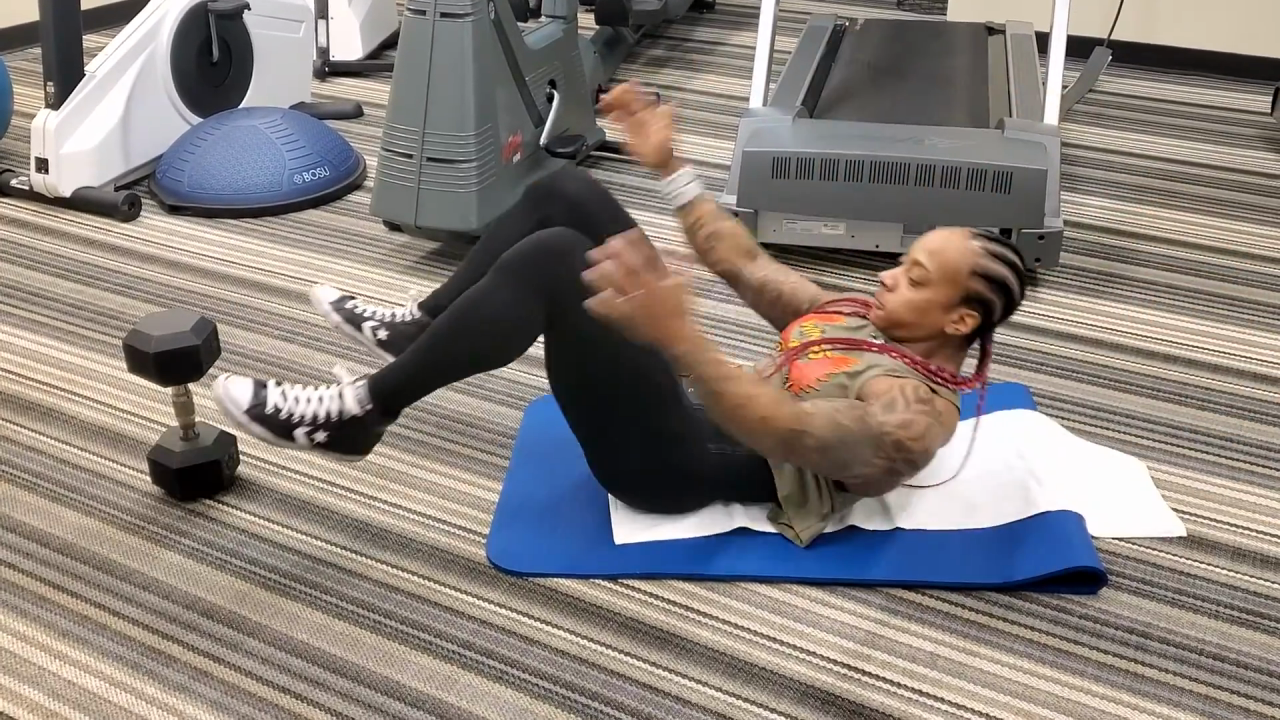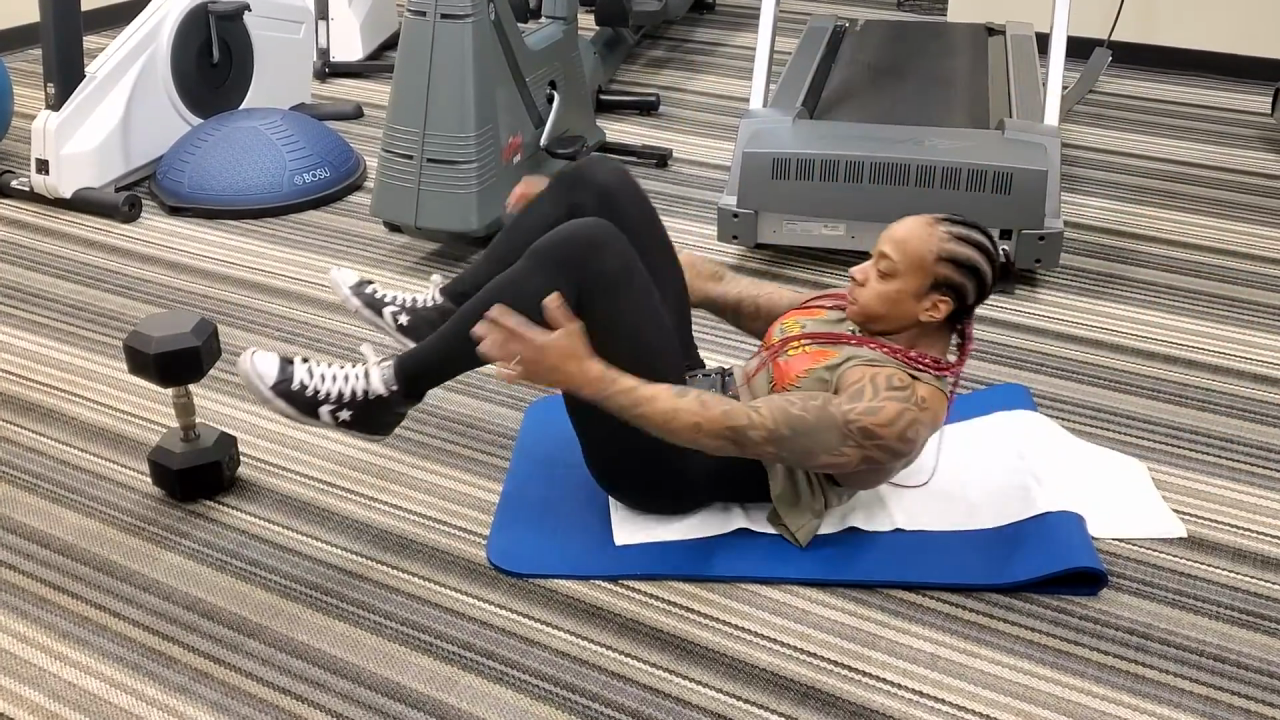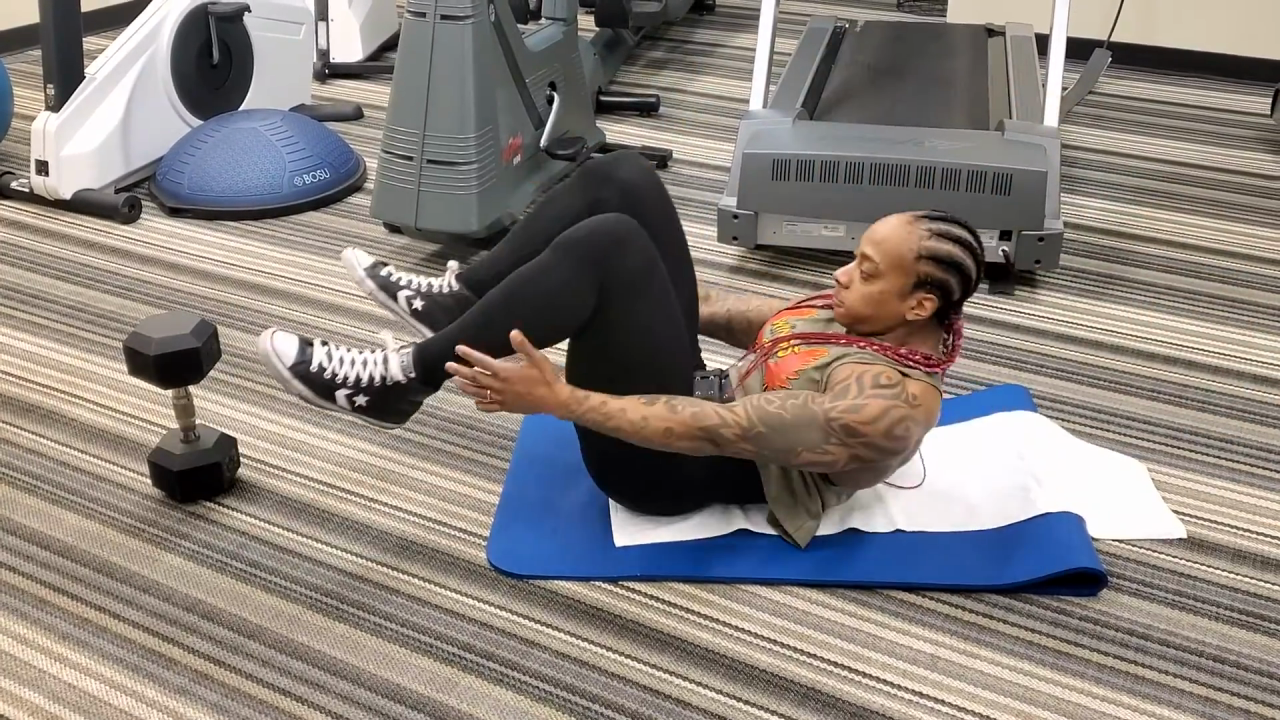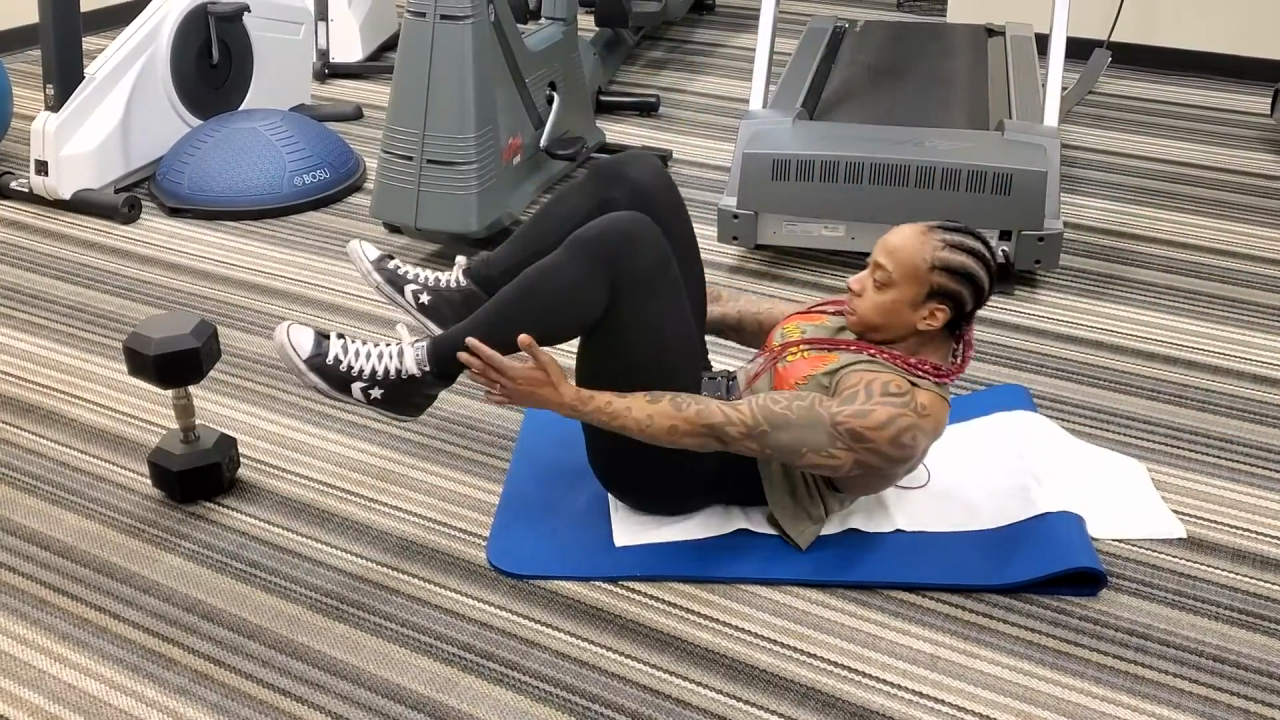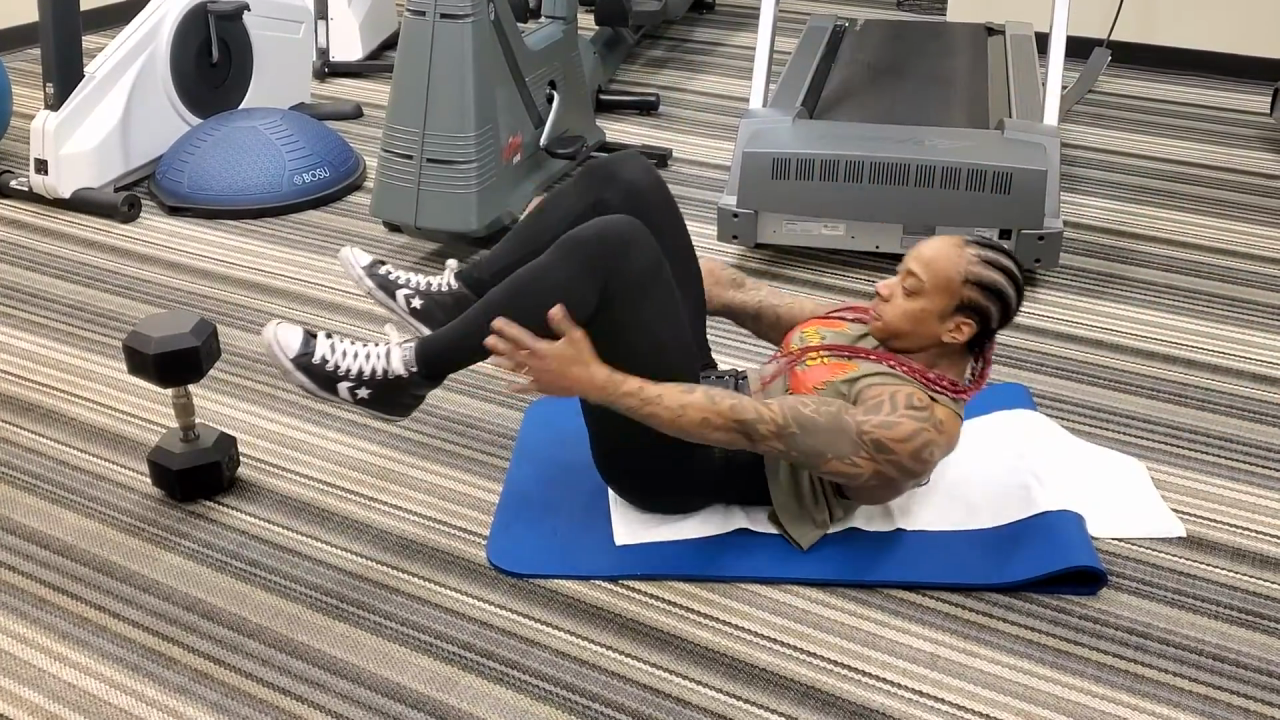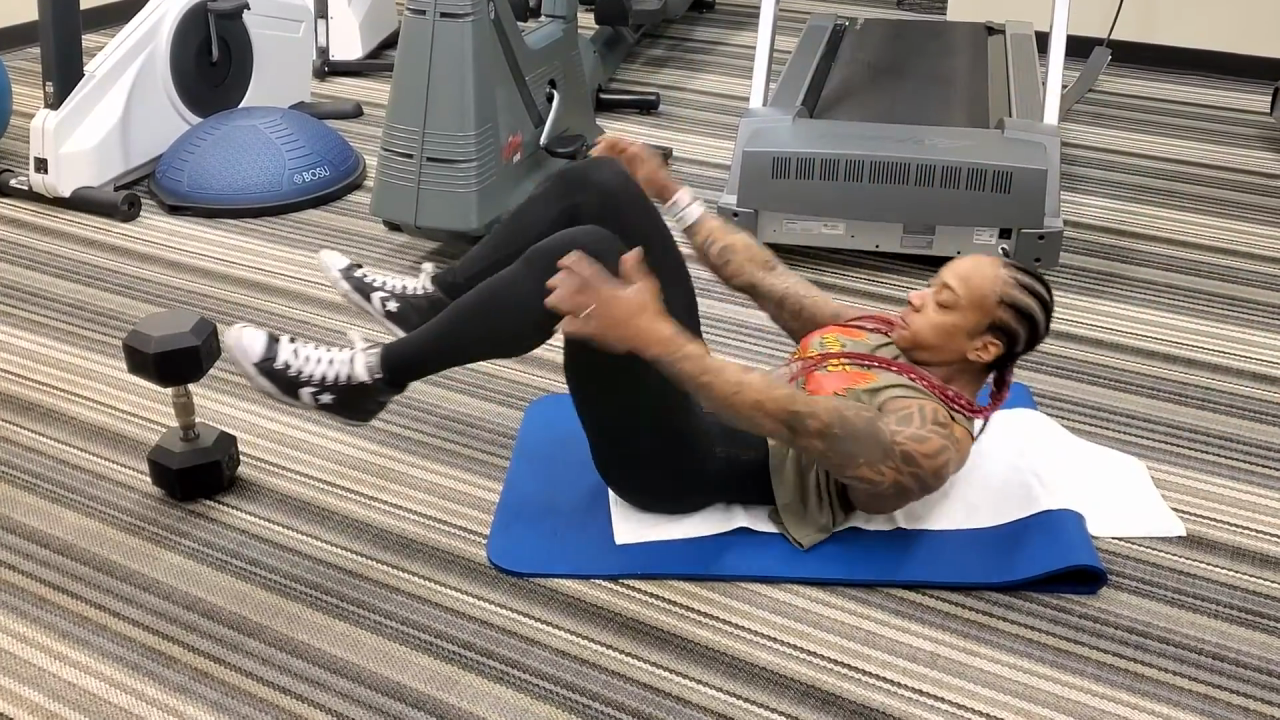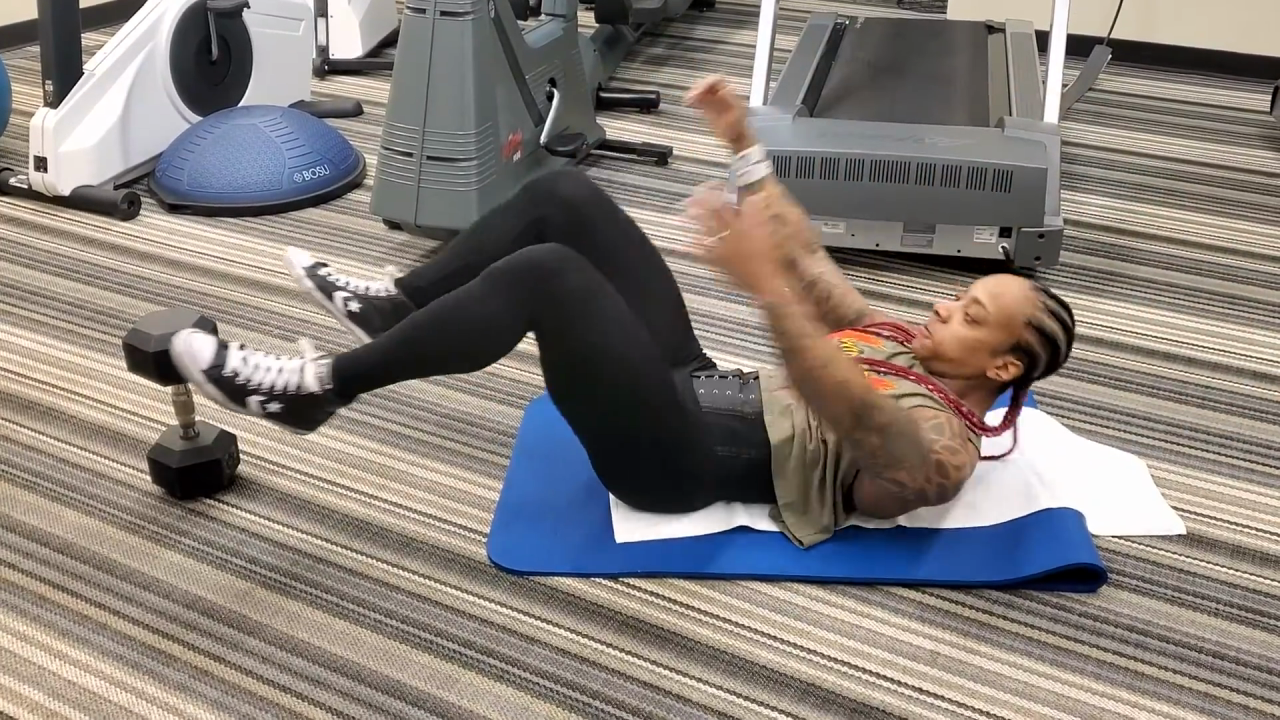
dt=0.1s
person 1, frame 1
left shoulder: (906, 419)
right shoulder: (878, 318)
left elbow: (775, 429)
right elbow: (742, 262)
left wrist: (675, 331)
right wrist: (667, 167)
left hip: (673, 462)
right hip: (680, 402)
left knee: (552, 258)
right knee: (563, 192)
left ankle: (358, 408)
right ankle: (413, 330)
person 1, frame 2
left shoulder: (894, 409)
right shoulder: (871, 317)
left elbow: (740, 432)
right elbow: (716, 282)
left wrist: (587, 374)
left hip: (666, 468)
right hip: (693, 393)
left knee: (583, 247)
right knee: (600, 183)
left ankle: (383, 389)
right ankle: (442, 311)
person 1, frame 3
left shoulder: (885, 408)
right shoulder: (861, 317)
left elbow: (719, 432)
right elbow: (706, 304)
left wrist: (560, 399)
left hip: (665, 469)
left knee: (606, 241)
right knee: (623, 176)
left ankle: (401, 376)
right ankle: (452, 297)
person 1, frame 4
left shoulder: (896, 416)
right shoulder: (868, 323)
left elbow: (733, 431)
right elbow: (719, 306)
left wrist: (568, 397)
left hip: (668, 465)
right hip: (689, 390)
left knee: (621, 237)
right knee: (635, 178)
left ankle: (414, 369)
right ankle: (459, 294)
person 1, frame 5
left shoulder: (911, 427)
right shoulder: (890, 330)
left elbow: (756, 426)
right elbow: (739, 288)
left wrist: (595, 381)
left hip: (674, 462)
right hip: (699, 386)
left knee: (610, 240)
right knee: (626, 180)
left ankle: (404, 369)
right ankle: (454, 297)
person 1, frame 6
left shoulder: (929, 442)
right shoulder: (895, 330)
left elbow: (786, 422)
right elbow: (764, 277)
left wrist: (651, 337)
right wrist: (668, 192)
left hip: (685, 464)
right hip: (703, 405)
left knee: (583, 252)
right knee: (603, 183)
left ankle: (376, 375)
right ankle: (429, 299)
person 1, frame 7
left shoulder: (937, 450)
right shoulder: (912, 340)
left elbow: (847, 413)
right elbow: (799, 250)
left wrist: (775, 296)
right wrist: (742, 146)
left hip: (677, 458)
right hip: (696, 389)
left knee: (542, 273)
right knee: (562, 196)
left ankle: (323, 386)
right ankle: (390, 304)
